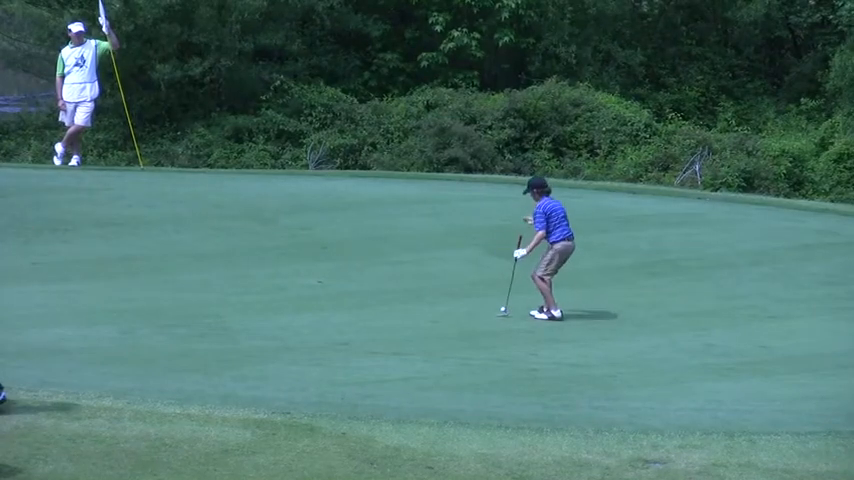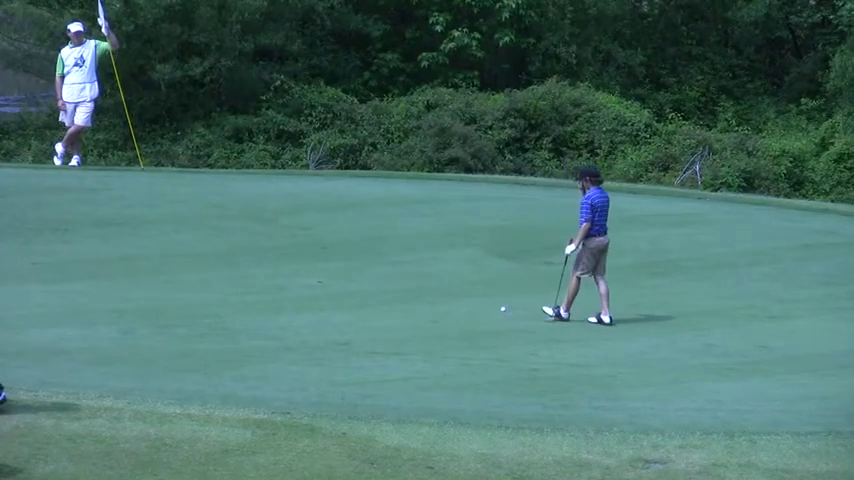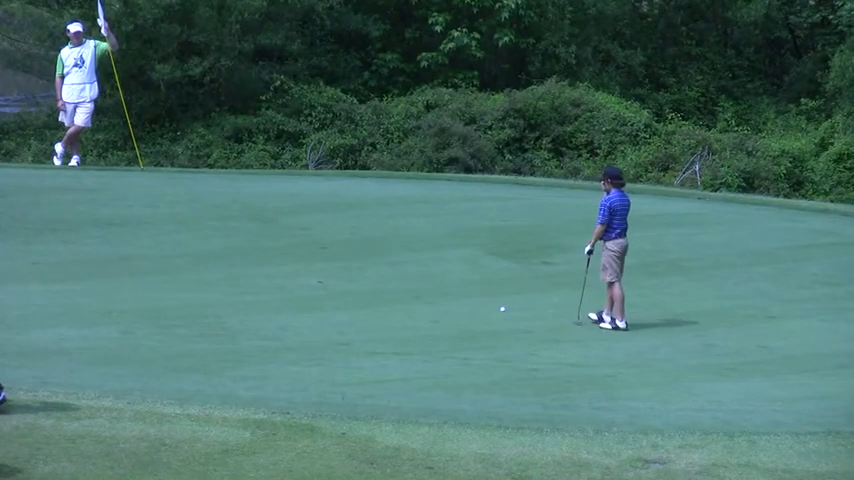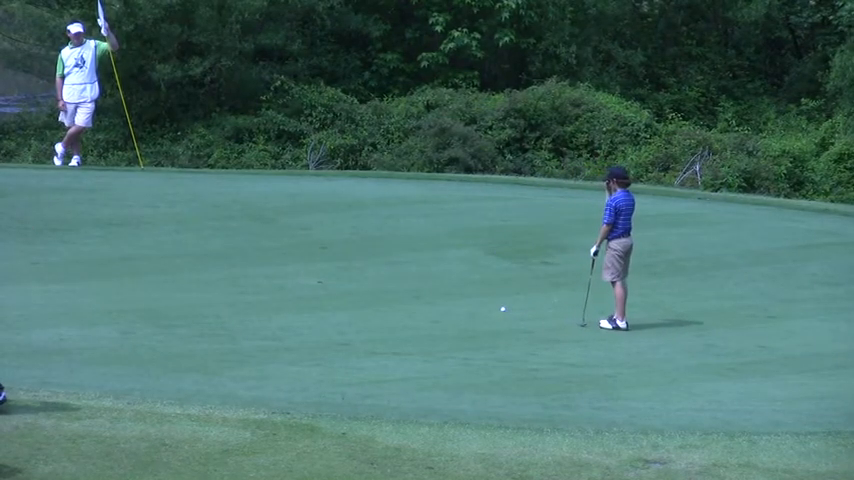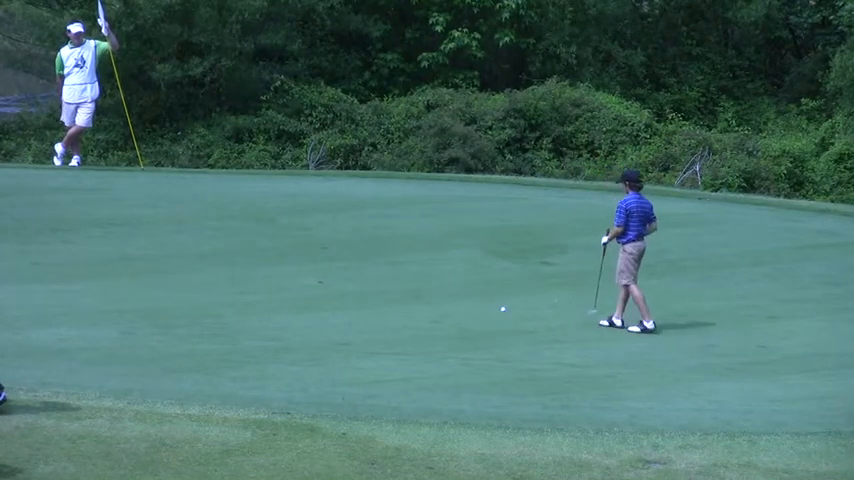
dt=0.7s
person 1, frame 1
left shoulder: (540, 207)
right shoulder: (556, 203)
left elbow: (541, 234)
left wrist: (526, 250)
right wrist: (535, 221)
left hip: (558, 245)
right hip: (569, 243)
left knee: (538, 276)
right knee: (546, 275)
left ankle: (554, 311)
right ankle: (547, 307)
person 1, frame 2
left shoulder: (588, 198)
right shoulder: (604, 195)
left elbow: (586, 224)
left wrist: (575, 244)
right wrist: (583, 191)
left hip: (592, 241)
right hip: (604, 239)
left knee: (577, 275)
right knee: (600, 276)
left ankle: (563, 311)
right ankle: (605, 314)
person 1, frame 3
left shoulder: (608, 200)
right shoulder: (625, 198)
left elbow: (601, 226)
left wrist: (591, 245)
right wrist: (606, 192)
left hip: (612, 243)
right hip: (622, 241)
left knee: (614, 281)
right knee: (611, 280)
left ankle: (620, 321)
right ankle: (607, 314)
person 1, frame 4
left shoulder: (614, 200)
right shoulder: (630, 198)
left elbow: (607, 226)
left wrist: (596, 245)
right wrist: (608, 191)
left hip: (616, 242)
right hip: (627, 240)
left knee: (617, 281)
right knee: (621, 280)
left ankle: (621, 321)
right ankle: (618, 316)
person 1, frame 5
left shoulder: (624, 203)
right shoulder: (647, 203)
left elbow: (619, 229)
right elbow: (653, 226)
left wrist: (607, 238)
left hip: (629, 246)
right hip: (640, 244)
left knee: (631, 284)
right knee: (625, 282)
left ankle: (648, 322)
right ankle: (617, 318)
person 2, frame 1
left shoulder: (94, 46)
right shoulder: (64, 52)
left elbow: (114, 46)
right elbow: (59, 77)
left wrist: (108, 31)
right wrist: (59, 98)
left hip: (87, 96)
right hip: (68, 97)
left knee: (80, 126)
right knee: (72, 128)
left ankle: (62, 146)
right ankle: (76, 156)
person 2, frame 2
left shoulder: (93, 46)
right shoulder: (64, 52)
left elbow: (114, 46)
right elbow: (59, 77)
left wrist: (107, 32)
right wrist: (59, 98)
left hip: (86, 96)
right hip: (68, 97)
left knee: (80, 126)
right knee: (72, 129)
left ankle: (62, 146)
right ankle: (76, 156)
person 2, frame 3
left shoulder: (93, 46)
right shoulder: (63, 53)
left elbow: (114, 47)
right elbow: (59, 77)
left wrist: (107, 32)
right wrist: (59, 99)
left hip: (86, 97)
right hip: (68, 97)
left knee: (79, 127)
right knee: (72, 128)
left ankle: (61, 147)
right ankle: (76, 156)
person 2, frame 4
left shoulder: (93, 46)
right shoulder: (64, 53)
left elbow: (114, 47)
right elbow: (59, 77)
left wrist: (107, 32)
right wrist: (59, 99)
left hip: (87, 96)
right hip: (69, 97)
left knee: (80, 127)
right knee: (72, 128)
left ankle: (62, 147)
right ankle: (76, 156)
person 2, frame 5
left shoulder: (93, 46)
right shoulder: (63, 53)
left elbow: (114, 47)
right elbow: (59, 76)
left wrist: (108, 32)
right wrist: (61, 96)
left hip: (88, 96)
right hip: (69, 96)
left knee: (81, 127)
right knee: (72, 128)
left ankle: (62, 147)
right ankle: (76, 156)
